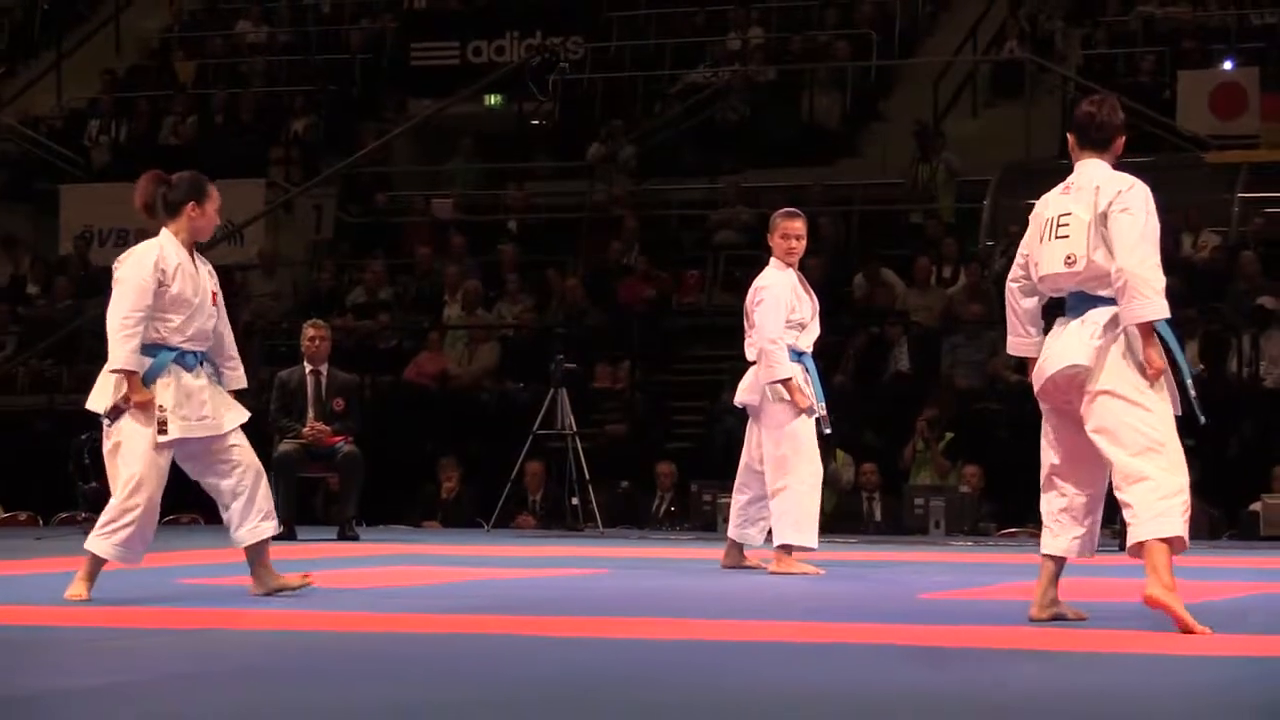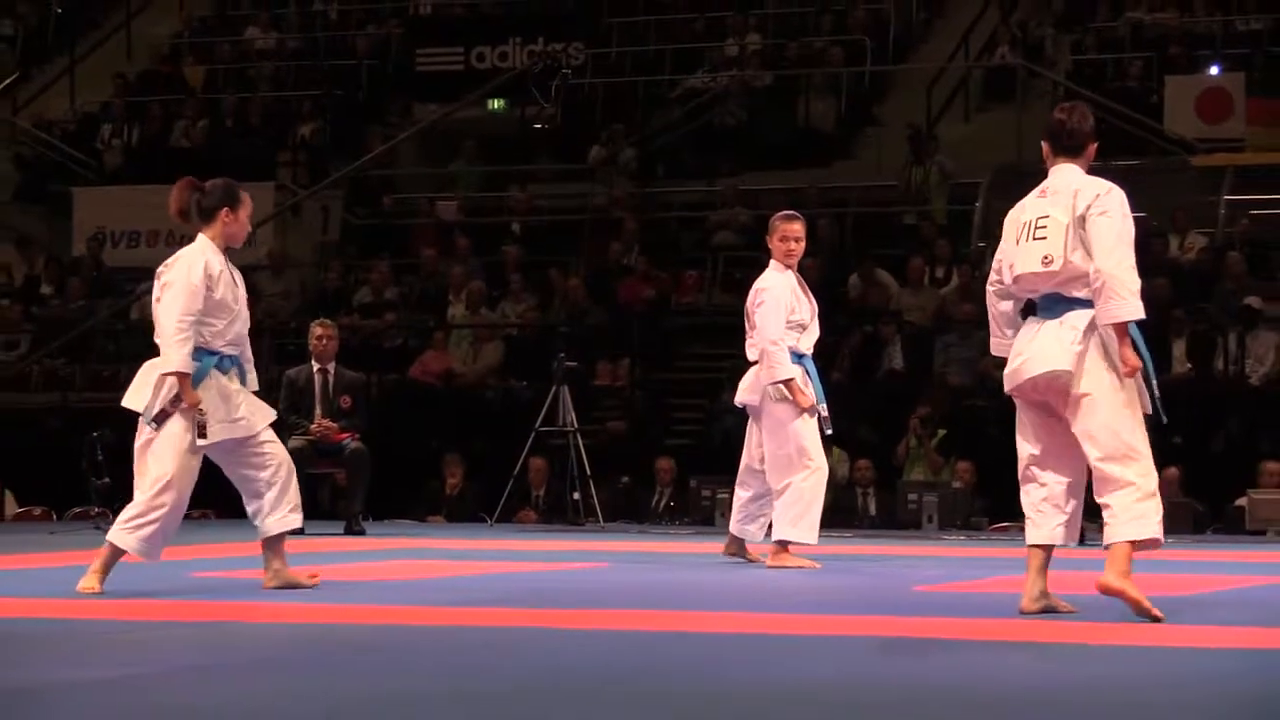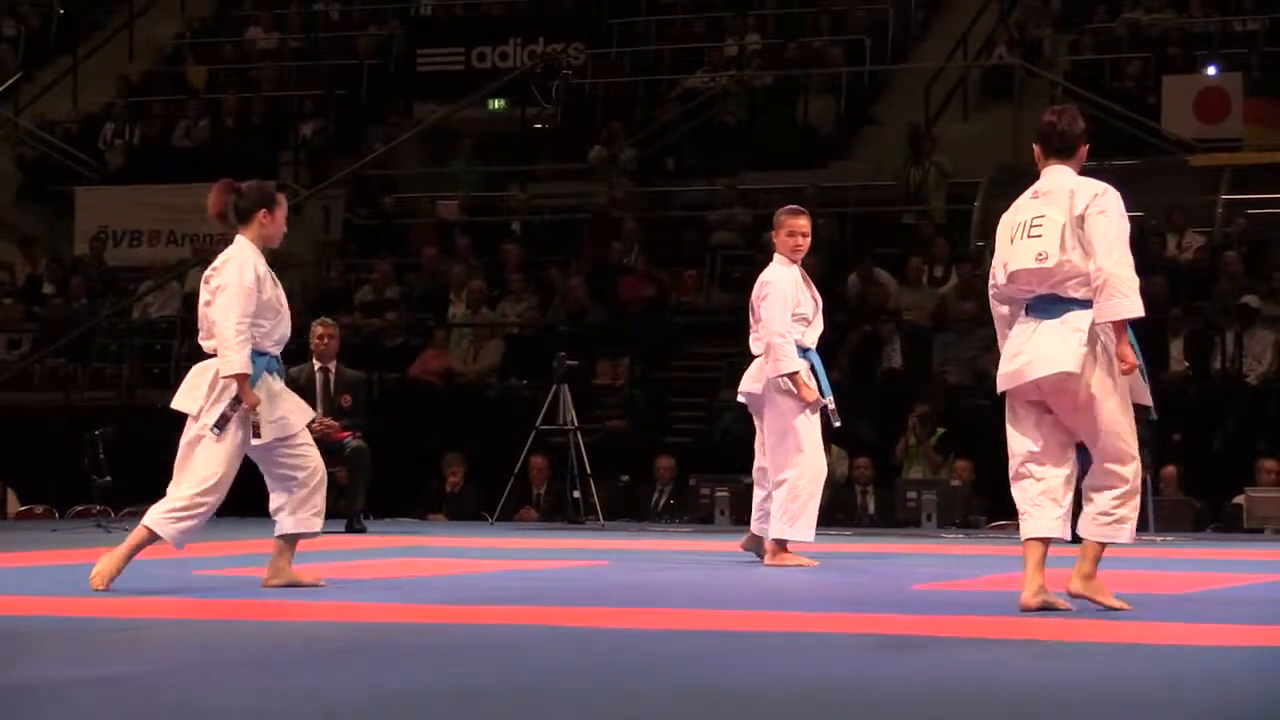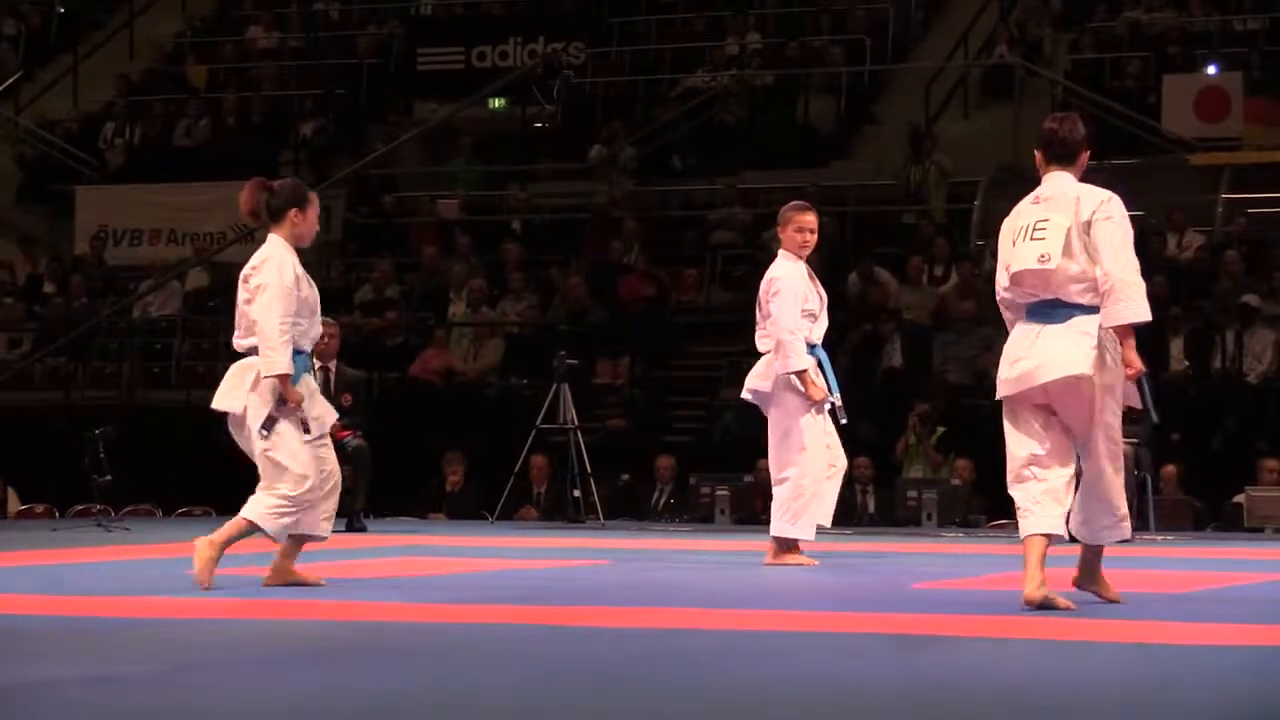
dt=0.2s
person 1, frame 1
left shoulder: (1047, 202)
right shoulder: (1125, 190)
left elbow: (1020, 284)
right elbow: (1136, 270)
left wrist: (1031, 352)
right wrist: (1149, 340)
left hip: (1062, 344)
right hip: (1109, 339)
left knee: (1069, 475)
right knee: (1151, 460)
left ankle: (1046, 593)
right ankle: (1160, 579)
person 1, frame 2
left shoulder: (1022, 208)
right shoulder: (1101, 194)
left elbow: (1000, 288)
right elbow: (1113, 271)
left wrist: (1011, 349)
right wrist: (1124, 340)
left hip: (1034, 344)
right hip: (1084, 340)
left knee: (1046, 469)
right knee: (1123, 462)
left ankle: (1035, 585)
right ankle: (1117, 572)
person 1, frame 3
left shoulder: (1016, 209)
right shoulder: (1096, 195)
left elbow: (1000, 290)
right elbow: (1112, 270)
right wrist: (1123, 338)
left hip: (1025, 343)
right hip: (1080, 340)
left knee: (1038, 466)
right knee: (1115, 463)
left ankle: (1033, 581)
right ankle: (1086, 575)
person 1, frame 4
left shoulder: (1017, 214)
right shoulder: (1099, 202)
right elbow: (1119, 275)
right wrist: (1127, 344)
left hip: (1027, 347)
right hip: (1082, 343)
left knee: (1037, 468)
right knee: (1101, 464)
left ankle: (1034, 576)
right ankle: (1090, 569)
person 2, frame 1
left shoulder: (202, 267)
right shoulder: (148, 258)
left elbow: (219, 333)
right elbow: (125, 322)
left wrist: (230, 385)
right wrist: (133, 382)
left hip: (196, 387)
right hip: (149, 384)
left knee: (241, 472)
right knee: (137, 491)
left ankle: (263, 574)
right ankle: (84, 578)
person 2, frame 2
left shoulder: (226, 269)
right shoulder: (192, 262)
right elbow: (174, 326)
left wrist: (240, 384)
right wrist: (183, 383)
left hip: (225, 390)
right hip: (190, 388)
left knee: (271, 470)
right knee: (160, 487)
left ankle: (276, 567)
right ankle: (98, 569)
person 2, frame 3
left shoulder: (255, 263)
right shoulder: (239, 263)
right elbow: (231, 329)
right wrist: (244, 385)
left hip: (262, 387)
right hip: (232, 388)
left knee: (306, 469)
right knee: (202, 485)
left ankle: (280, 566)
right ankle: (122, 556)
person 2, frame 4
left shoulder: (280, 260)
right shoulder: (276, 262)
right elbow: (271, 328)
right wrist: (286, 383)
left hip: (280, 384)
right hip: (270, 385)
left knee: (320, 476)
right knee: (300, 480)
left ankle: (284, 565)
right ankle: (216, 544)
person 3, frame 1
left shoulder: (792, 280)
right shoulder: (773, 283)
right elbow: (771, 342)
left wrist: (796, 387)
right wrist: (793, 390)
left hip: (783, 381)
right hip: (778, 382)
left knee: (758, 468)
right knee: (800, 467)
left ankle: (735, 549)
right ankle: (784, 553)
person 3, frame 2
left shoulder: (792, 282)
right shoulder: (772, 285)
right elbow: (771, 344)
left wrist: (799, 386)
right wrist: (795, 390)
left hip: (783, 381)
right hip: (780, 382)
left knee: (761, 466)
right knee: (807, 465)
left ankle: (738, 538)
right ankle: (780, 549)
person 3, frame 3
left shoulder: (795, 276)
right shoulder: (777, 278)
right elbow: (776, 336)
left wrist: (803, 381)
right wrist: (800, 383)
left hip: (788, 375)
right hip: (783, 377)
left knee: (777, 461)
right knee: (800, 462)
left ankle: (760, 535)
right ankle: (777, 548)
person 3, frame 4
left shoulder: (799, 271)
right shoulder: (786, 274)
right elbow: (785, 333)
right wrist: (807, 380)
left hip: (796, 373)
right hip: (790, 375)
left knee: (830, 458)
right knee: (801, 460)
left ankle: (790, 534)
right ankle: (780, 547)
person 4, frame 1
left shoulder: (347, 382)
right shoulder: (285, 378)
left elbow: (353, 422)
right elbow: (277, 418)
left wrist: (330, 430)
right wrist: (301, 431)
left hip: (333, 440)
right hip: (298, 440)
left knee: (352, 454)
right knee: (283, 455)
left ankle: (346, 523)
right ankle: (286, 523)
person 4, frame 2
left shoulder: (354, 380)
right shoulder: (293, 377)
left elbow: (360, 419)
right elbow: (285, 415)
left wrist: (338, 427)
right wrist: (309, 428)
left hip: (340, 436)
right hip: (306, 436)
left knee: (358, 451)
right knee: (292, 451)
left ankle: (353, 518)
person 4, frame 3
left shoulder: (355, 379)
right shoulder: (295, 376)
left elbow: (360, 417)
left wrist: (339, 426)
right wrist: (309, 426)
left hip: (340, 434)
left knee: (359, 449)
left ankle: (354, 516)
person 4, frame 4
left shoulder: (355, 378)
left elbow: (361, 416)
left wrist: (338, 425)
left hip: (342, 433)
left knee: (360, 448)
left ankle: (354, 514)
